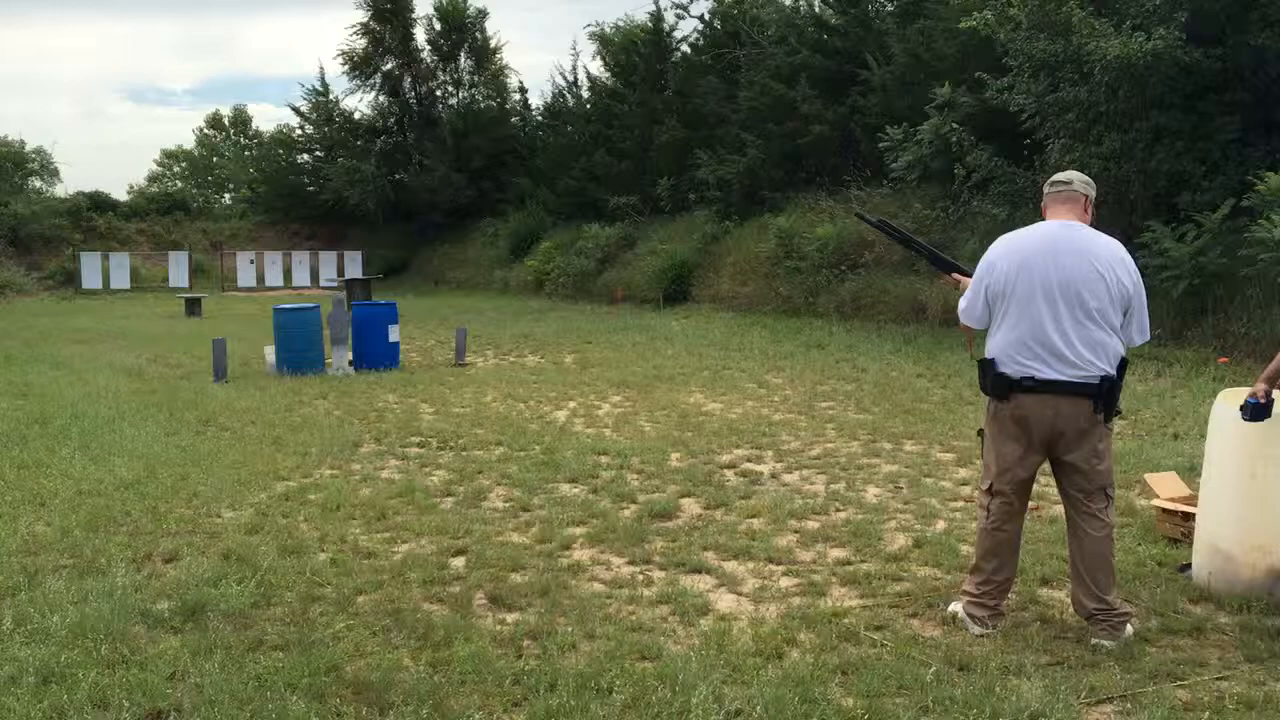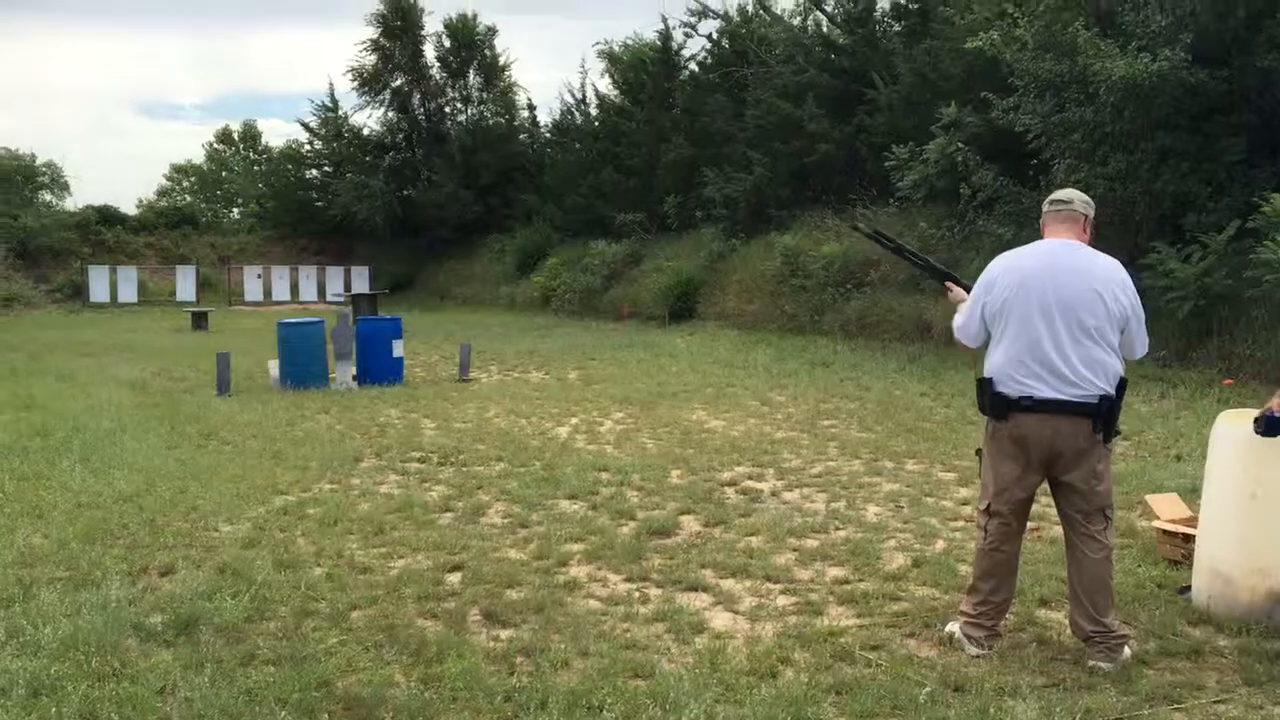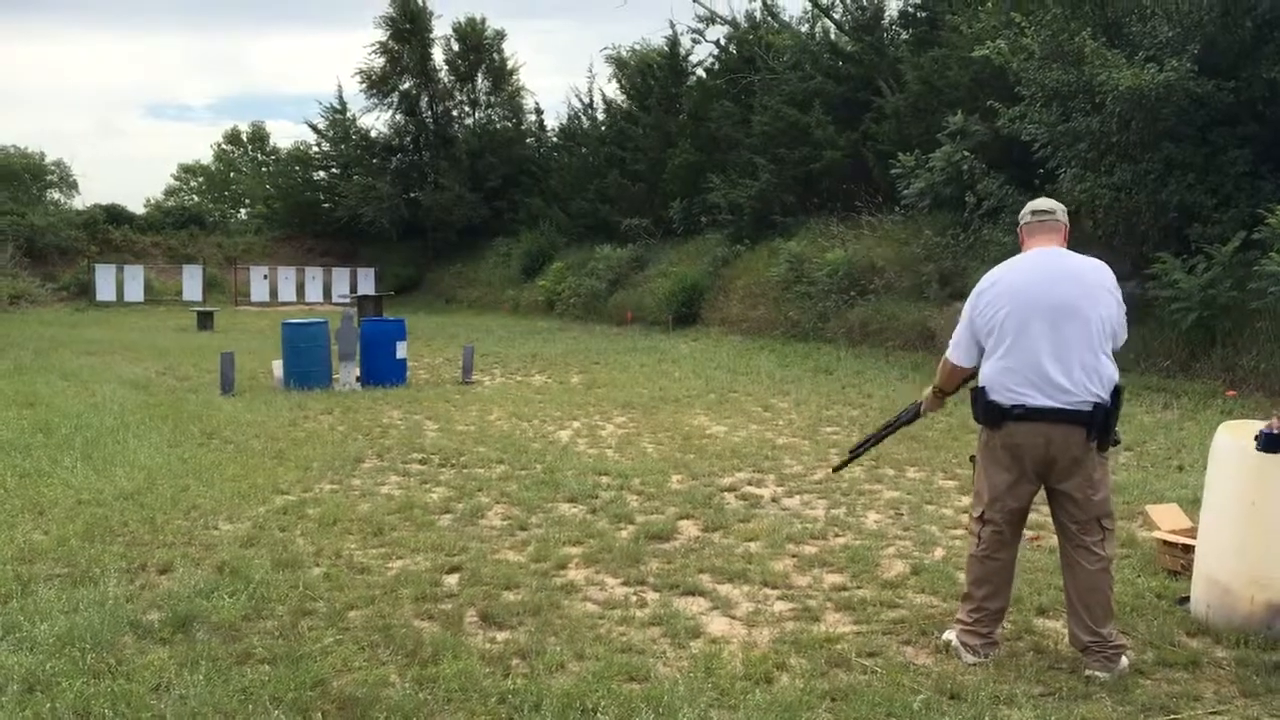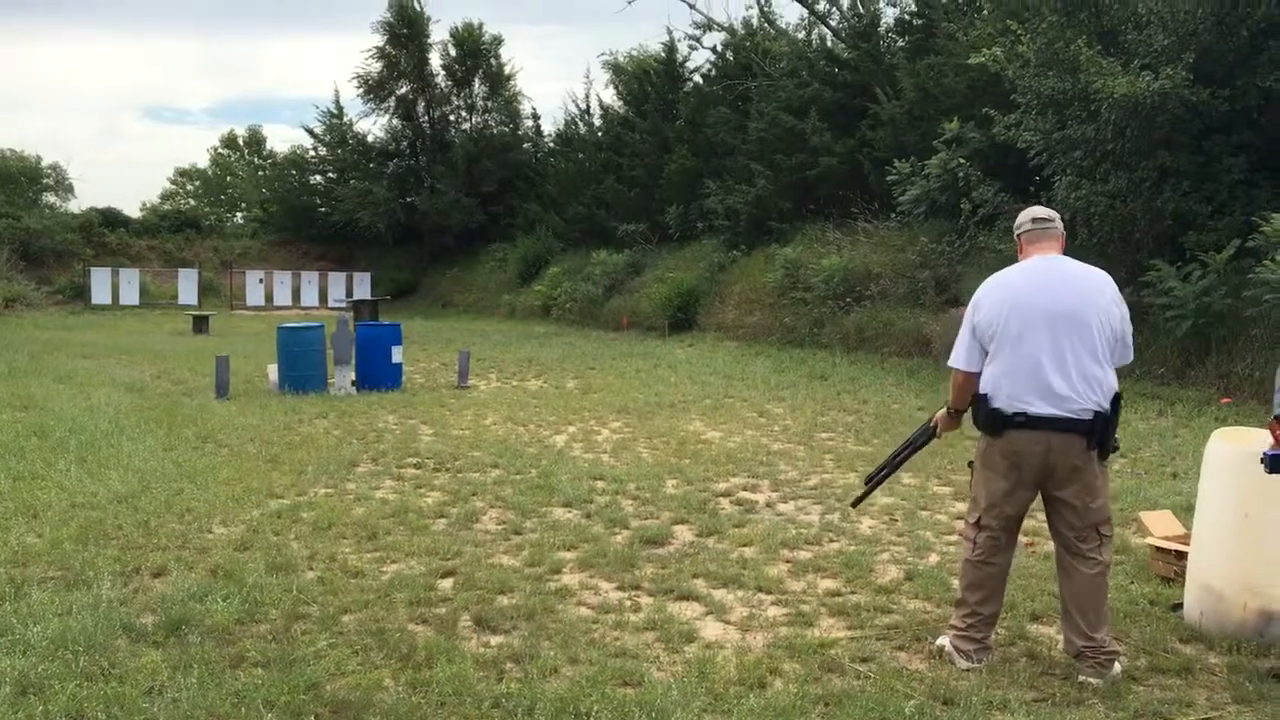
dt=0.5s
person 1, frame 1
left shoulder: (1006, 248)
right shoulder: (1114, 254)
left elbow: (971, 319)
right elbow: (1134, 336)
left wrist: (968, 289)
left hip: (1015, 399)
right hip: (1085, 403)
left knee: (1000, 505)
right knee: (1092, 511)
left ankle: (982, 608)
right ankle: (1105, 619)
person 1, frame 2
left shoulder: (1005, 266)
right shoulder: (1112, 273)
left elbow: (968, 337)
right elbow: (1134, 349)
left wrist: (963, 303)
left hip: (1015, 419)
right hip: (1085, 423)
left knee: (998, 525)
right knee: (1091, 532)
left ankle: (979, 628)
right ankle: (1103, 642)
person 1, frame 3
left shoulder: (995, 281)
right shoulder: (1099, 275)
left elbow: (959, 362)
right elbow: (1115, 341)
left wrist: (937, 393)
left hip: (1009, 427)
right hip: (1081, 429)
left knee: (992, 533)
right knee: (1089, 540)
left ankle: (975, 637)
right ankle: (1101, 650)
person 1, frame 4
left shoulder: (994, 287)
right shoulder: (1101, 284)
left elbow: (965, 370)
right elbow: (1120, 358)
left wrist: (952, 412)
left hip: (1009, 436)
right hip: (1079, 437)
left knee: (987, 540)
right knee: (1086, 547)
left ankle: (969, 642)
right ankle: (1094, 657)
